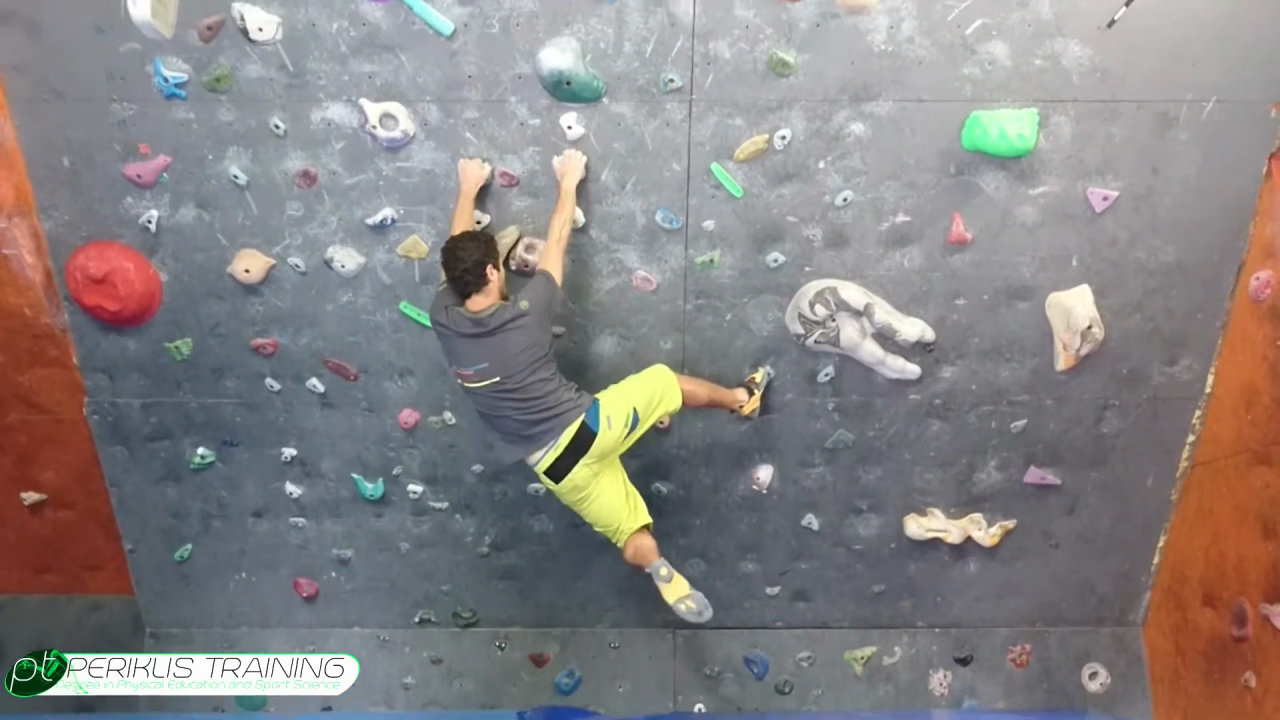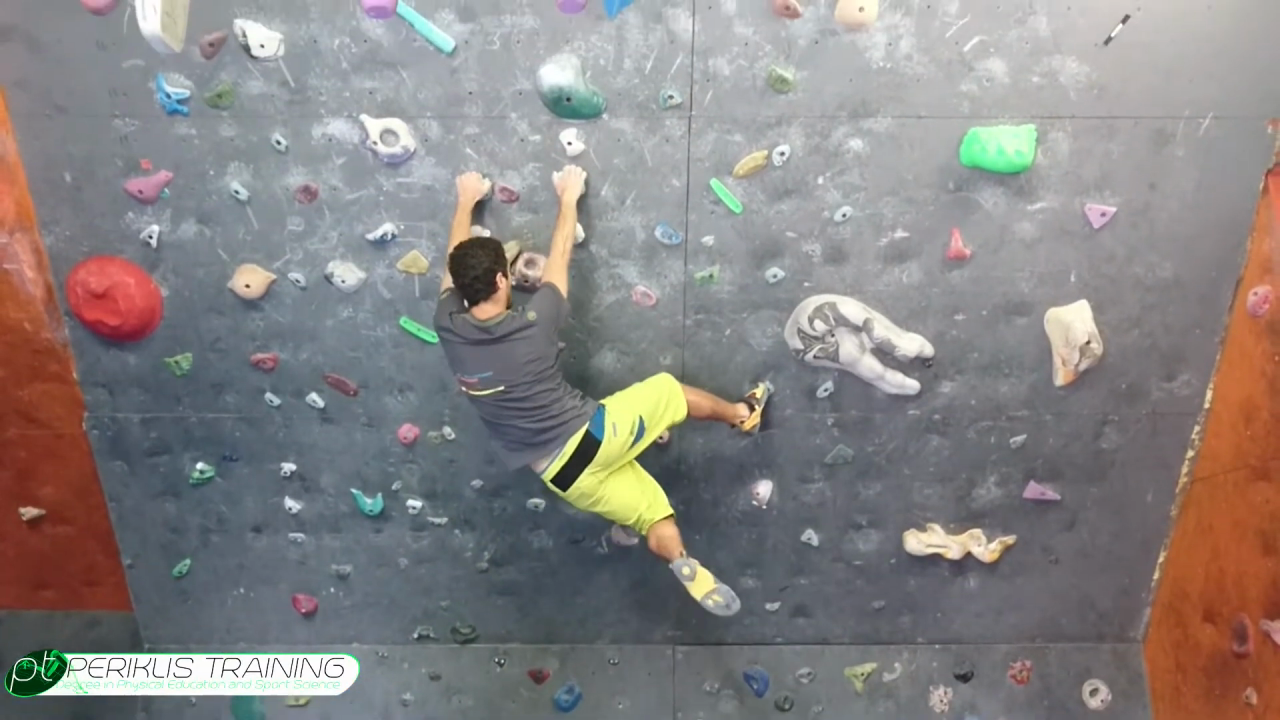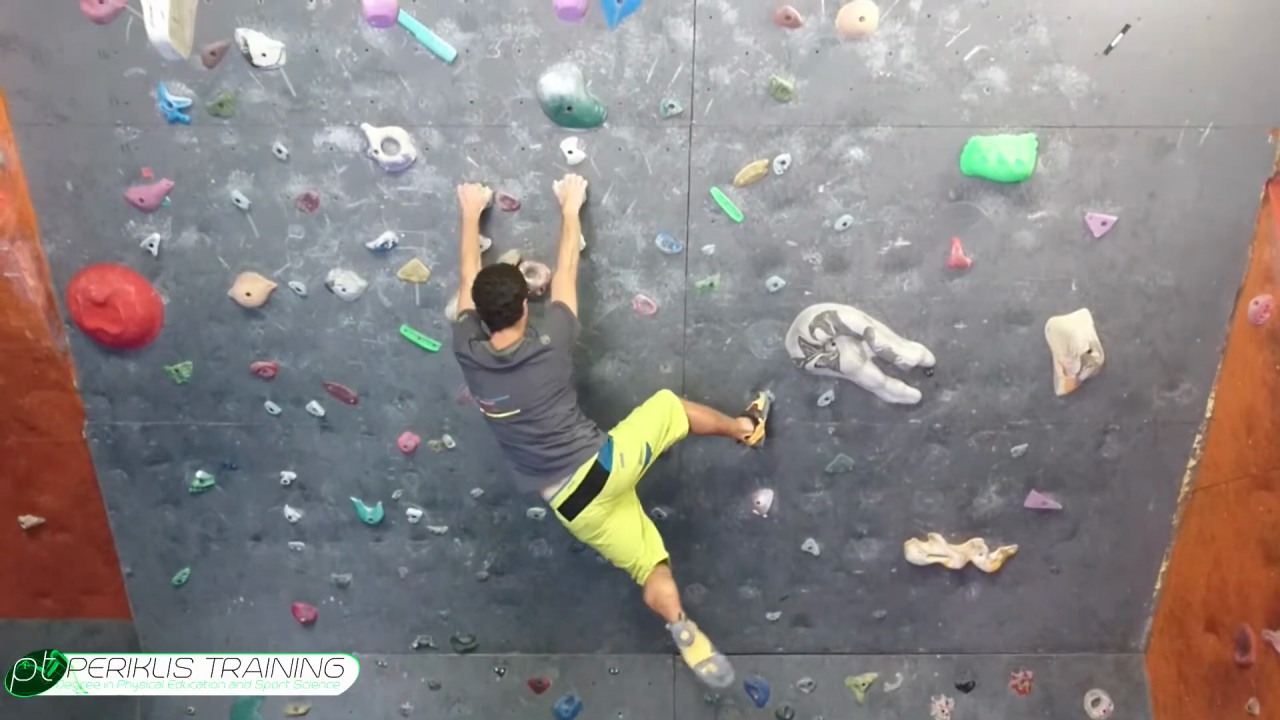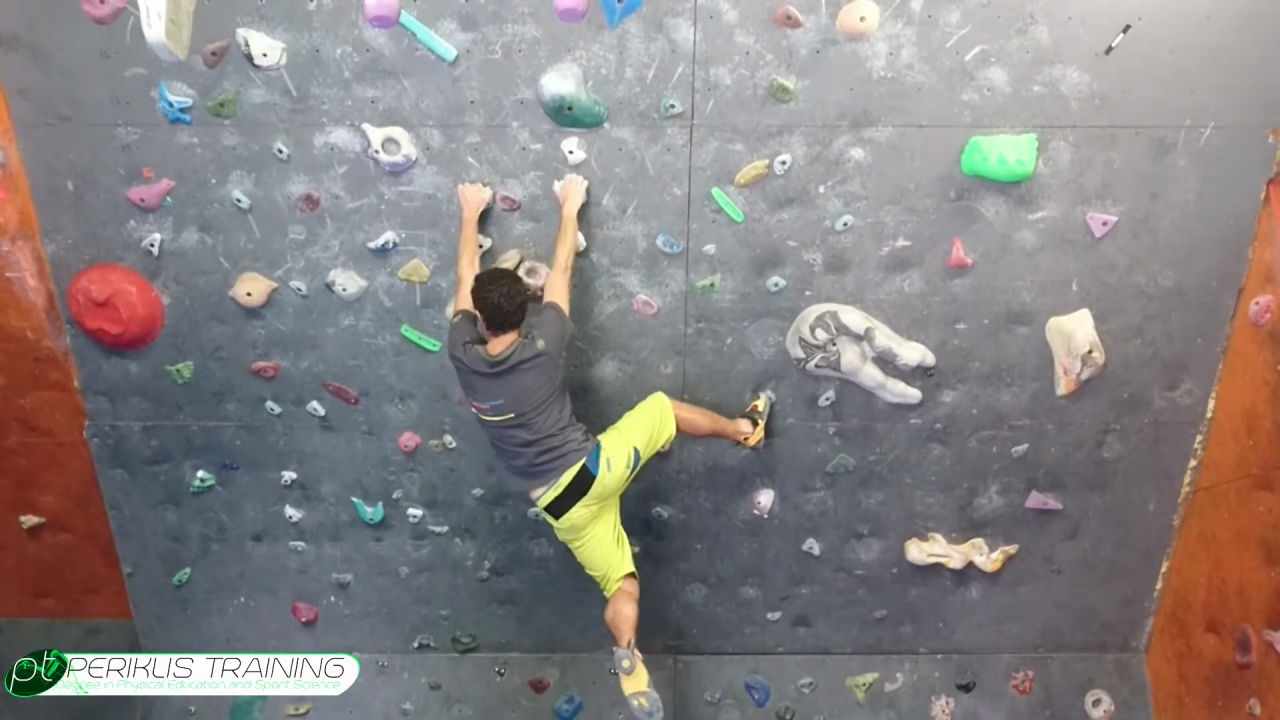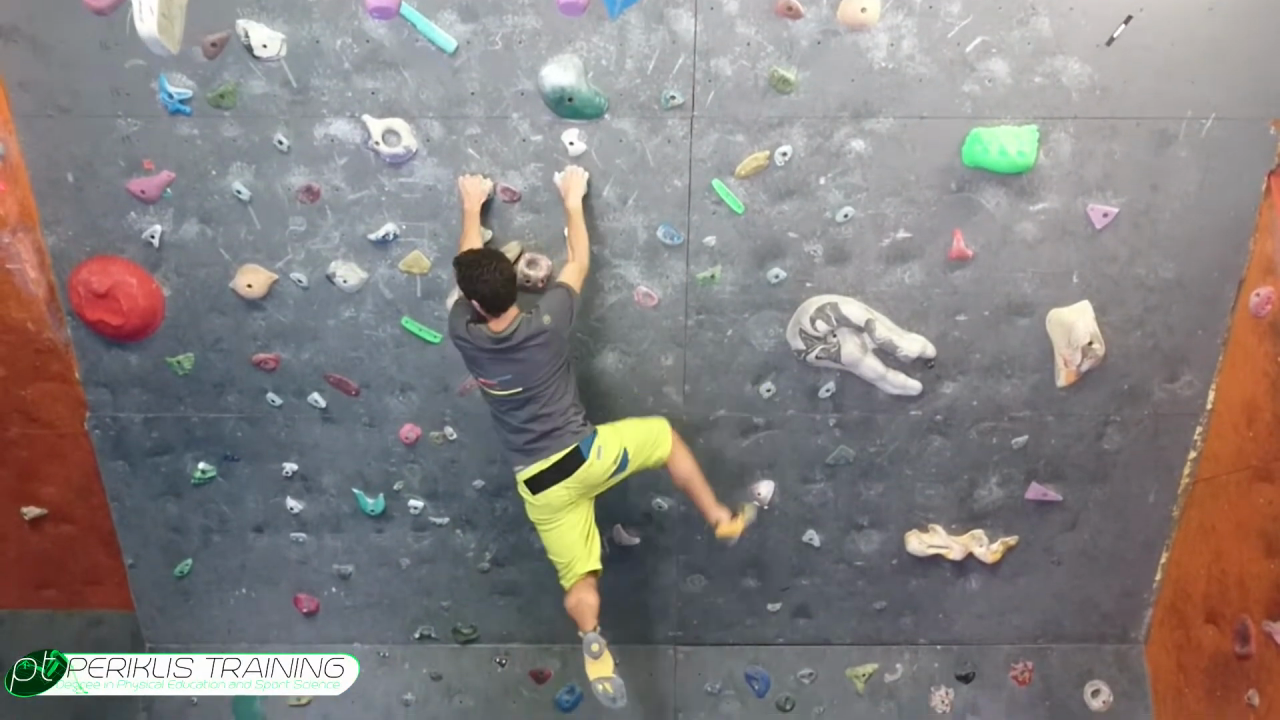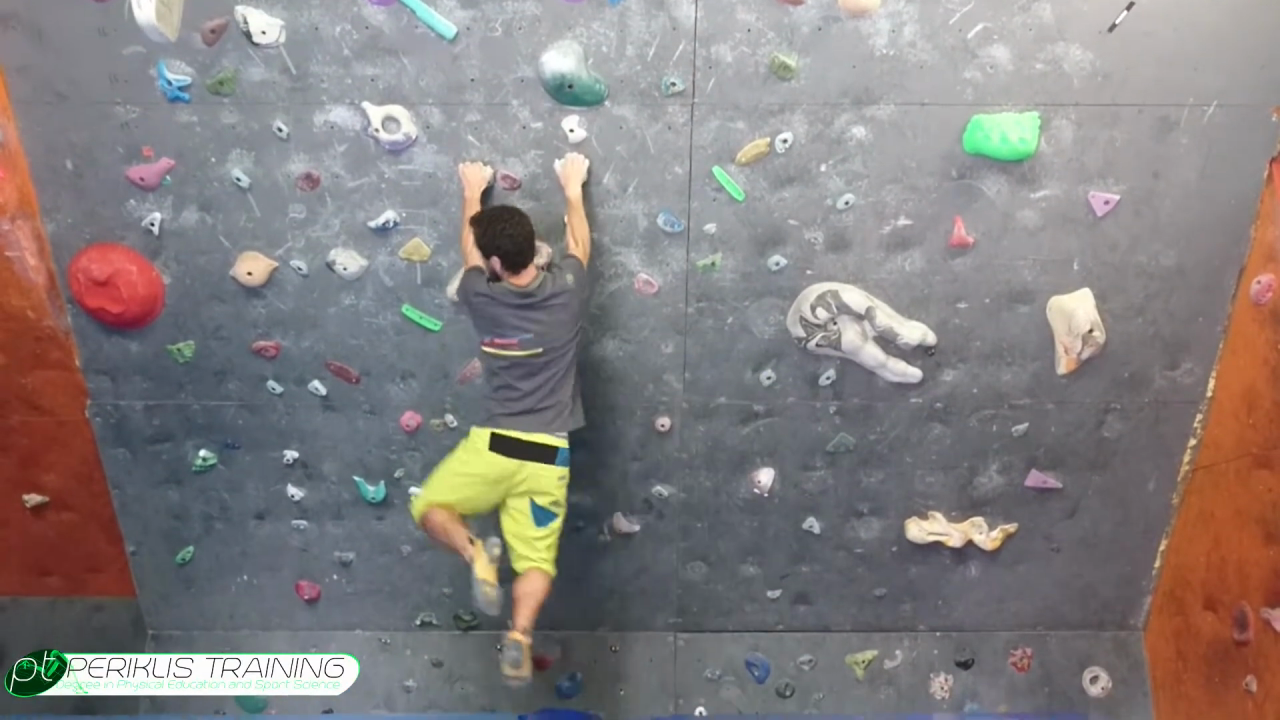
dt=0.4s
person 1, frame 1
left shoulder: (444, 320)
right shoulder: (526, 312)
left elbow: (459, 254)
right elbow: (556, 244)
left wrist: (468, 188)
right wrist: (568, 182)
left hip: (556, 467)
right hip: (588, 426)
left knee: (629, 531)
right knee: (665, 380)
left ankle: (656, 566)
right ankle: (740, 397)
person 1, frame 2
left shoulder: (449, 327)
right shoulder: (533, 322)
left elbow: (456, 265)
right elbow: (559, 256)
left wrist: (466, 201)
right wrist: (569, 197)
left hip: (564, 475)
right hip: (594, 434)
left knee: (655, 518)
right knee: (669, 390)
left ankle: (682, 564)
right ankle: (741, 413)
person 1, frame 3
left shoulder: (467, 352)
right shoulder: (547, 347)
left elbow: (469, 280)
right elbow: (566, 273)
left wrist: (470, 212)
right wrist: (570, 208)
left hip: (572, 503)
right hip: (605, 464)
left knee: (653, 569)
right knee: (670, 405)
left ankle: (684, 629)
right ankle: (745, 427)
person 1, frame 4
left shoulder: (462, 355)
right shoulder: (541, 348)
left elbow: (465, 278)
right elbow: (559, 273)
left wrist: (470, 214)
right wrist: (569, 208)
left hip: (560, 504)
right hip: (597, 467)
left knee: (621, 585)
right knee: (663, 408)
left ankle: (628, 658)
right ankle: (743, 427)
person 1, frame 5
left shoulder: (464, 334)
right shoulder: (546, 325)
left elbow: (467, 265)
right elbow: (579, 262)
left wrist: (472, 205)
right wrist: (573, 200)
left hip: (539, 485)
right hip: (587, 456)
left knee: (579, 579)
right knee: (665, 437)
left ankle: (594, 648)
right ankle: (720, 518)
person 1, frame 6
left shoulder: (482, 296)
right shoulder: (567, 288)
left elbow: (469, 249)
right elbow: (580, 242)
left wrist: (472, 190)
right wrist: (573, 189)
left hip: (493, 447)
right hip: (549, 454)
left knee: (428, 507)
right knee: (535, 562)
left ankle: (474, 550)
right ankle: (519, 640)
